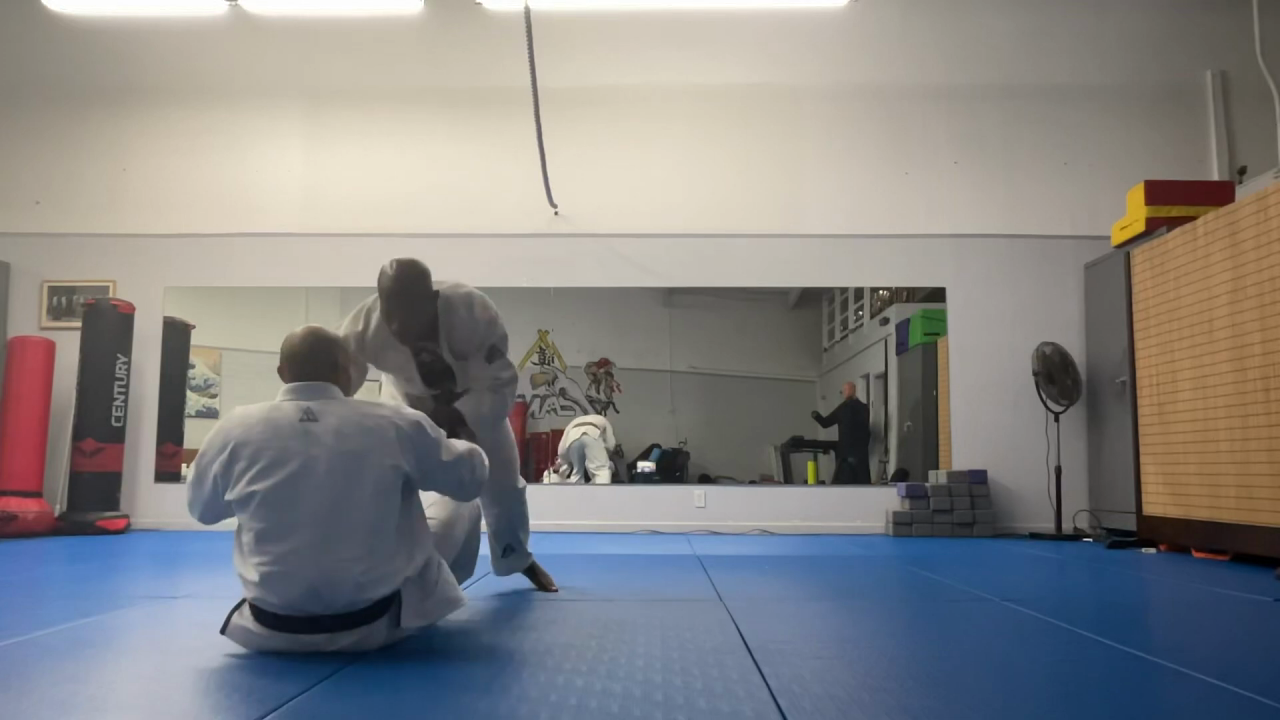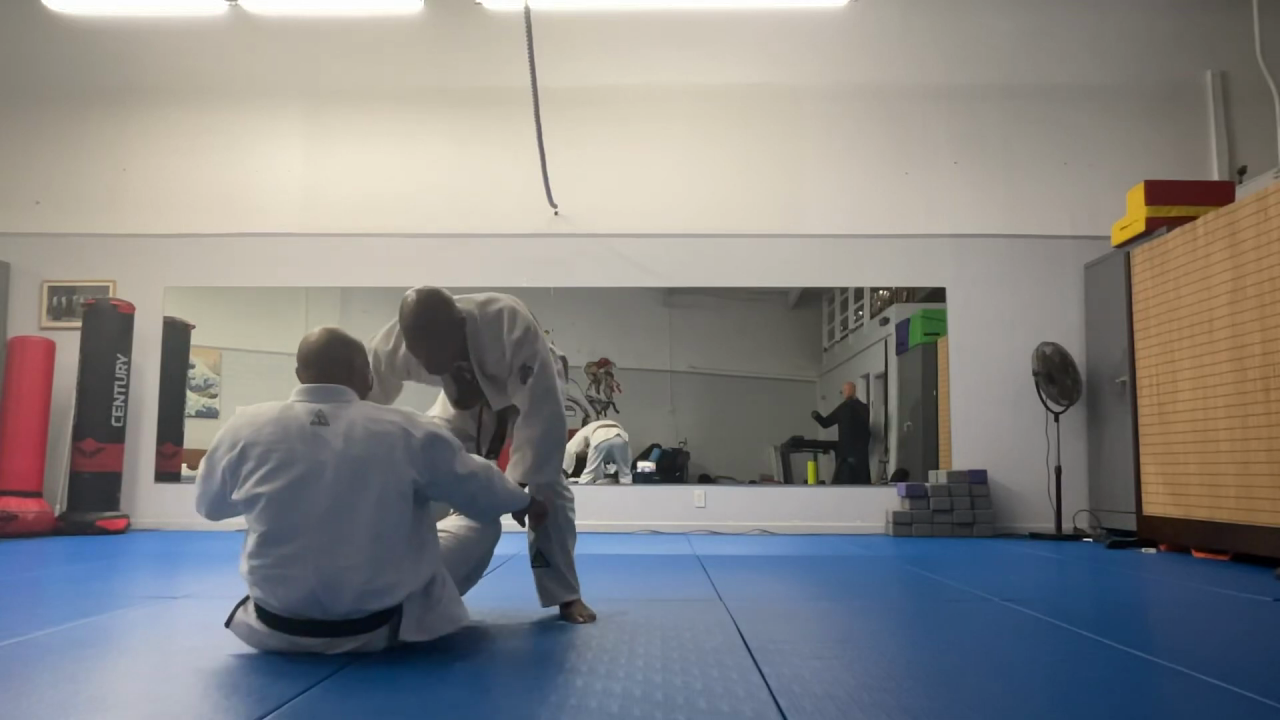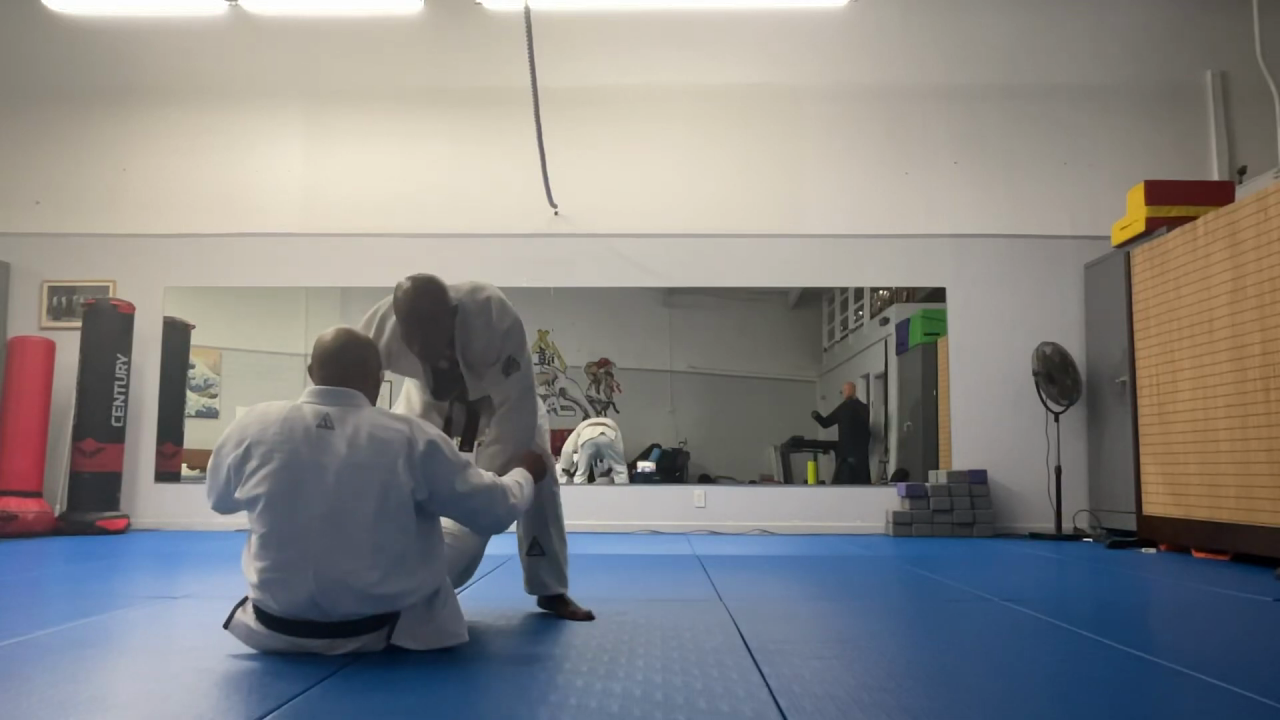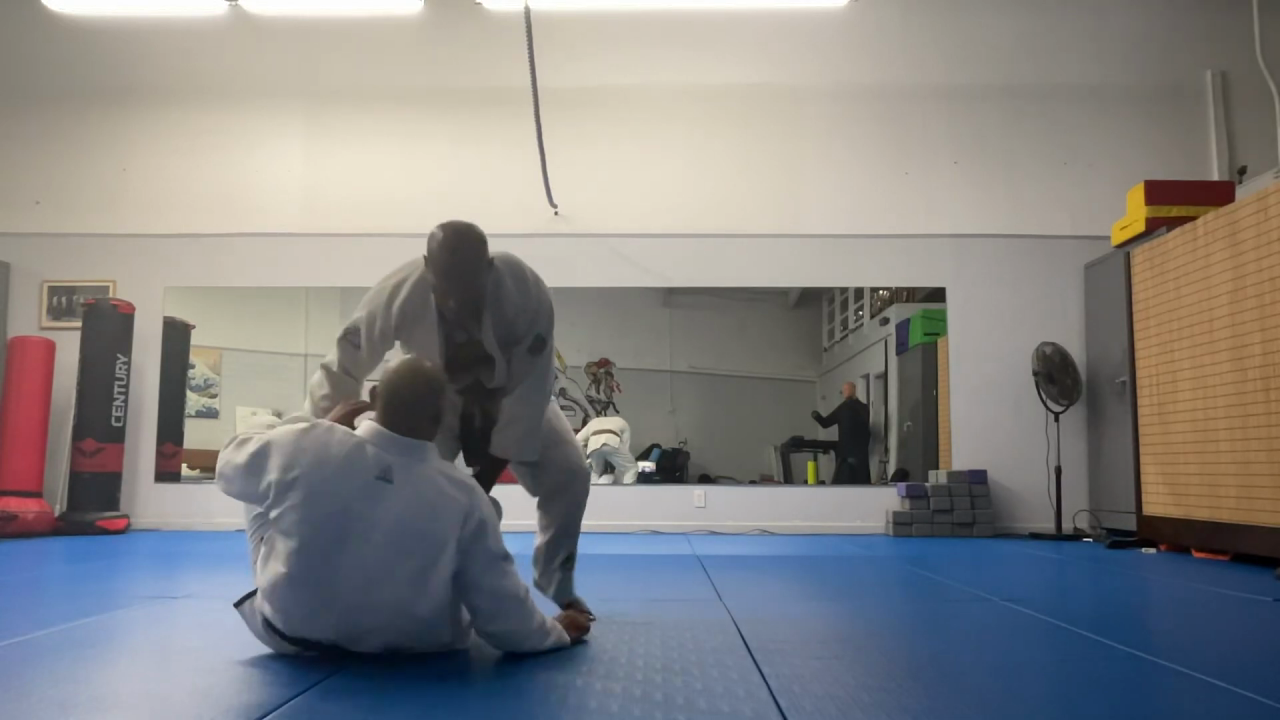
dt=0.7s
person 1, frame 1
left shoulder: (473, 310)
right shoulder: (363, 326)
left elbow: (498, 383)
left wrist: (449, 419)
left hip: (475, 402)
right hip: (410, 400)
left knee: (501, 485)
left ankle: (518, 559)
person 1, frame 2
left shoulder: (511, 326)
right shoulder: (395, 342)
left elbow: (543, 415)
left wrist: (515, 486)
left hip: (531, 394)
right hip: (463, 405)
left knee: (547, 487)
left ankle: (565, 594)
person 1, frame 3
left shoulder: (495, 317)
right shoulder: (379, 327)
left elbow: (516, 409)
left hip: (499, 391)
right hip: (429, 397)
left ankle: (551, 589)
person 1, frame 4
left shoulder: (525, 293)
right shoulder: (395, 296)
left elbow: (530, 388)
right elbow: (344, 366)
left wrist: (487, 474)
left hip: (512, 391)
left knee: (569, 475)
left ankle: (554, 581)
person 2, frame 1
left shoulder: (236, 429)
right shoulder: (395, 424)
left elbow: (202, 508)
right elbow: (469, 477)
right wrist: (472, 449)
left hip: (275, 628)
right hip: (376, 622)
right knee: (459, 505)
person 2, frame 2
left shoulder: (246, 428)
right shoulder: (406, 431)
left elbow: (210, 504)
right elbow: (482, 489)
right wrist: (524, 503)
left hip: (278, 628)
right hip: (380, 625)
right knee: (482, 524)
person 2, frame 3
left shoulder: (254, 427)
right shoulder: (411, 439)
left elbow: (221, 499)
right elbow: (493, 510)
right wrist: (525, 473)
left hip: (280, 629)
right hip: (386, 628)
right knee: (466, 530)
person 2, frame 4
left shoulder: (304, 446)
right shoulder: (464, 500)
left elbow: (231, 463)
right elbow: (504, 615)
right wrist: (559, 632)
left hip: (288, 632)
right hip: (401, 646)
